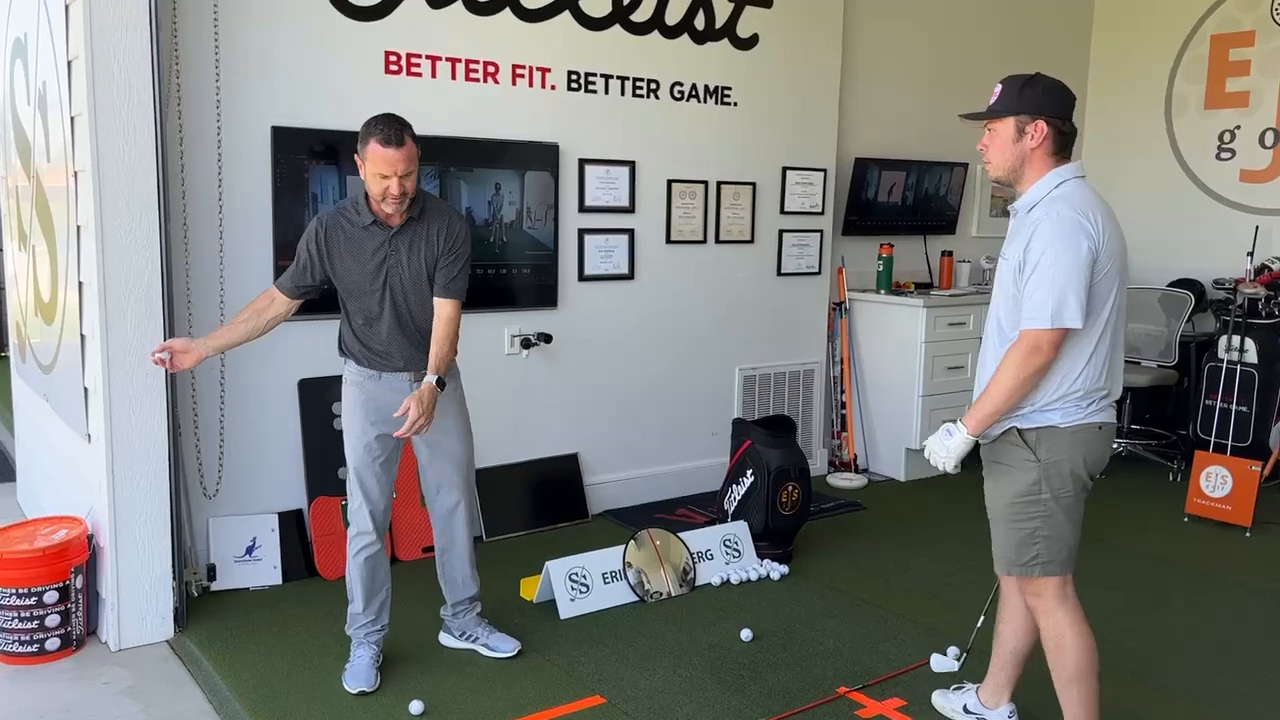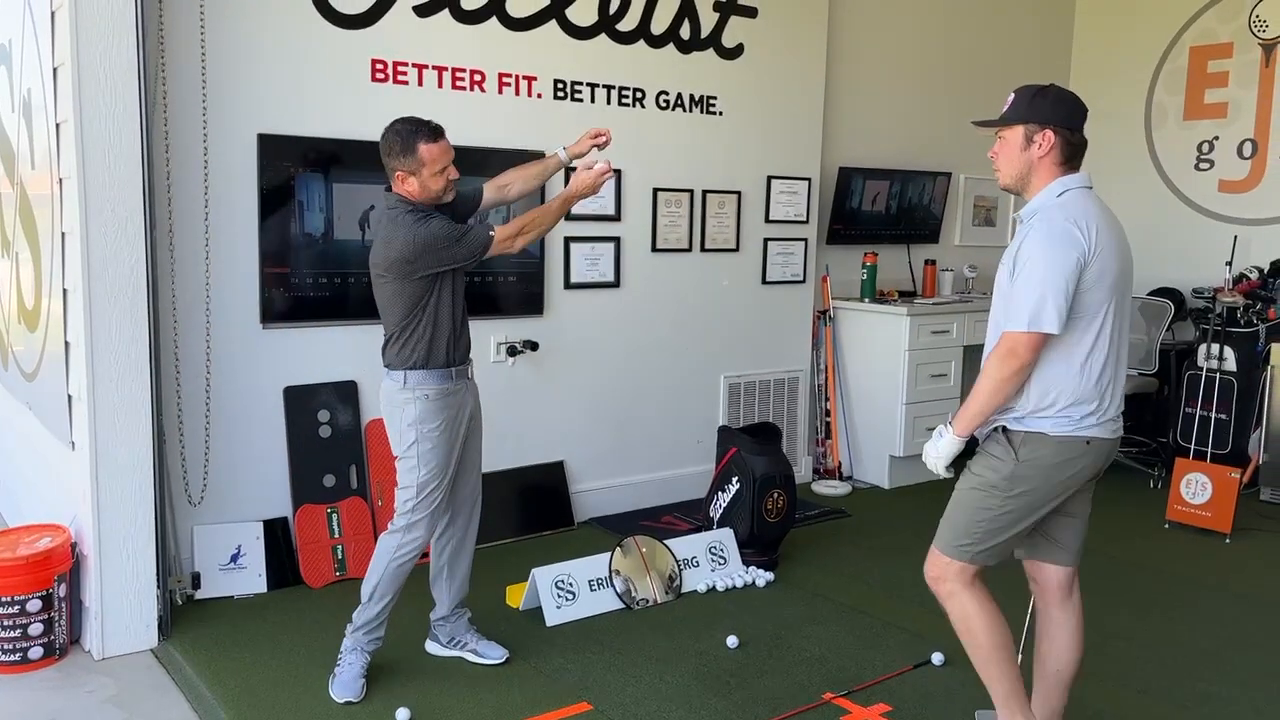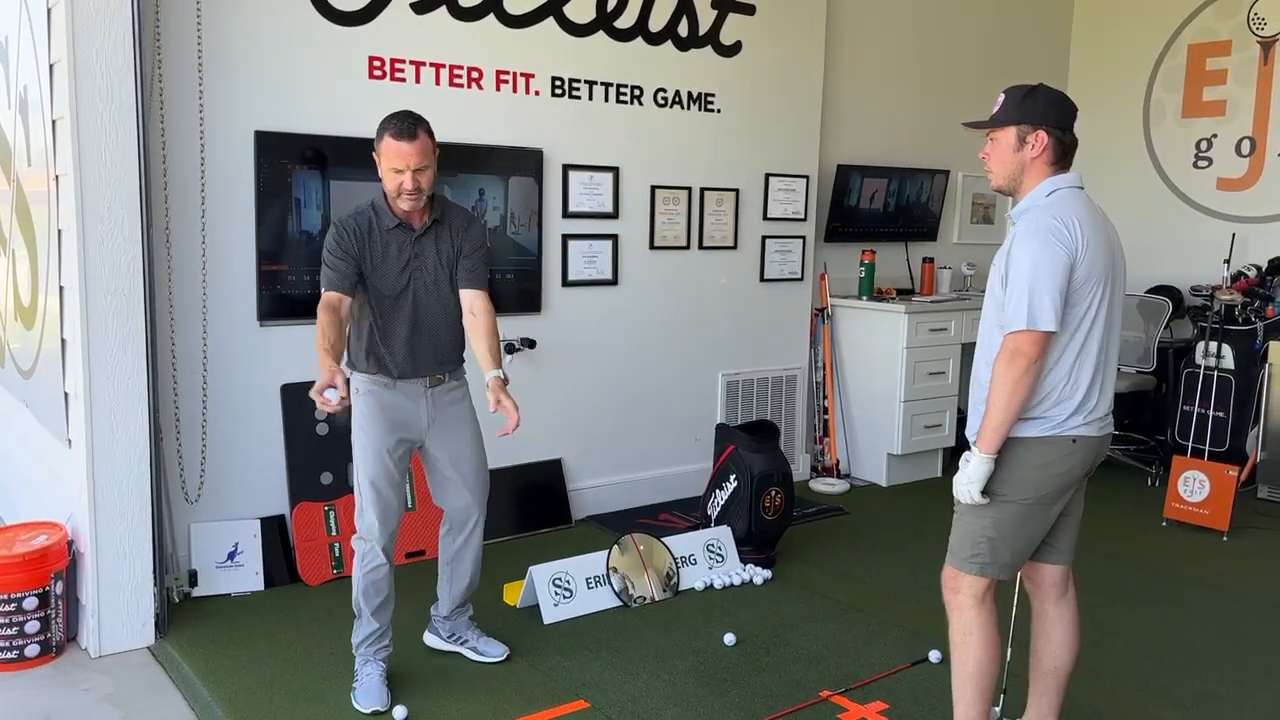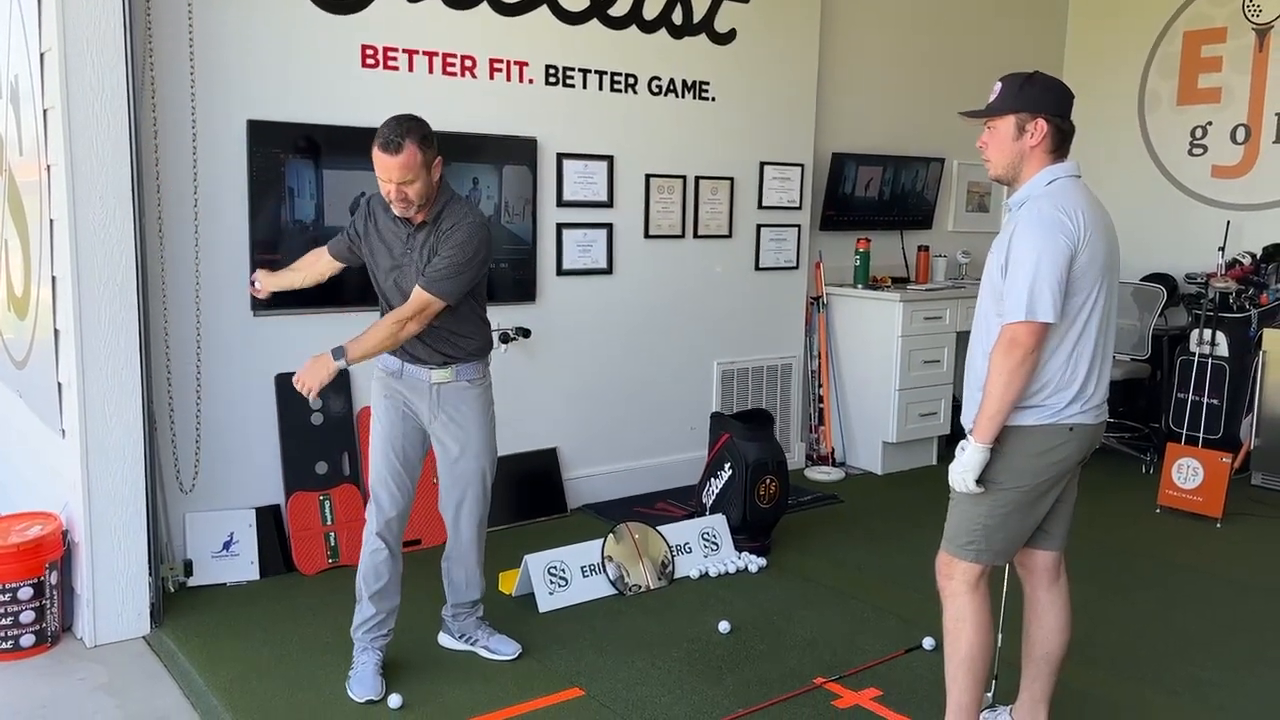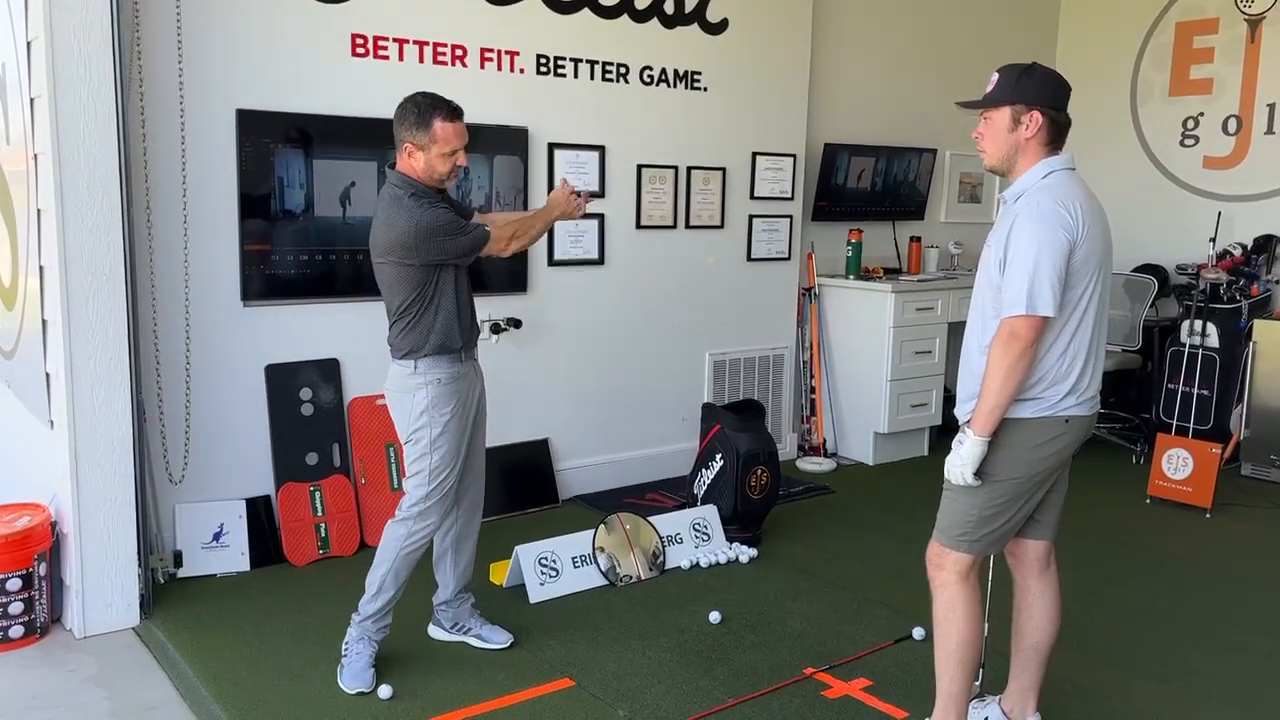
dt=1s
person 1, frame 1
left shoulder: (1062, 217)
right shoulder: (1051, 208)
left elbow: (1038, 346)
left wrist: (965, 429)
right wrist: (983, 425)
left hip: (1043, 436)
right hip: (1041, 429)
left knee: (1045, 588)
right knee: (1019, 572)
person 1, frame 2
left shoulder: (1055, 224)
right shoulder: (1085, 215)
left elbow: (1018, 351)
left wrist: (955, 431)
left hip: (1040, 439)
right hip: (1073, 433)
left knee: (947, 570)
right knee: (1054, 583)
person 1, frame 3
left shoulder: (1044, 224)
right shoulder: (1085, 217)
left elbow: (1024, 350)
left wrist: (982, 451)
left hip: (1033, 442)
right hip: (1072, 434)
left knee: (966, 585)
right knee: (1050, 582)
person 1, frame 4
left shoulder: (1044, 212)
right shoulder: (1076, 204)
left elbow: (1022, 338)
left wrist: (978, 439)
left hip: (1027, 430)
right hip: (1063, 422)
left knee: (959, 571)
right knee: (1042, 567)
person 1, frame 5
left shoulder: (1040, 205)
right shoulder: (1063, 196)
left elbow: (1020, 332)
left wrist: (976, 432)
left hip: (1021, 421)
right hip: (1051, 415)
left knee: (950, 563)
right knee: (1031, 557)
person 2, frame 1
left shoulder: (447, 225)
right shoulder: (330, 228)
left elbow: (446, 313)
right elbow: (280, 299)
left wrist: (432, 386)
right wrist: (203, 347)
left hip: (434, 386)
right hip: (368, 386)
left knee: (454, 506)
right knee: (368, 519)
left ankle: (462, 620)
right ankle: (366, 640)
person 2, frame 2
left shoulder: (429, 204)
right shoulder: (413, 234)
left elbow: (502, 188)
right elbow: (513, 237)
left wrist: (565, 155)
right wrist: (574, 194)
left hip: (456, 382)
right hip: (421, 392)
left knee: (460, 511)
right knee: (414, 521)
left ankle: (449, 626)
right ankle: (357, 647)
person 2, frame 3
left shoulder: (465, 227)
right shoulder: (354, 229)
left elbow: (475, 307)
right elbow: (335, 307)
left wrist: (494, 377)
right wrist: (329, 369)
left hip: (447, 390)
right hip: (377, 392)
left knee: (468, 509)
right knee: (377, 529)
left ankle: (451, 622)
right ankle: (370, 656)
person 2, frame 4
left shoulder: (467, 229)
right shoulder: (373, 213)
left elbow: (413, 317)
right elbow: (328, 258)
left wrist: (337, 359)
right wrist: (273, 280)
left hip: (462, 382)
right hip: (398, 378)
left knee: (467, 509)
right knee: (386, 513)
left ankle: (463, 621)
right ankle: (369, 645)
person 2, frame 5
left shoulder: (428, 195)
right shoulder: (410, 220)
left elbow: (486, 224)
right elbow: (502, 242)
left wrist: (547, 211)
right wrist: (553, 210)
left hip: (458, 368)
right hip: (428, 378)
left knee: (464, 498)
right knee: (424, 506)
left ankle: (452, 610)
right ankle: (362, 635)
